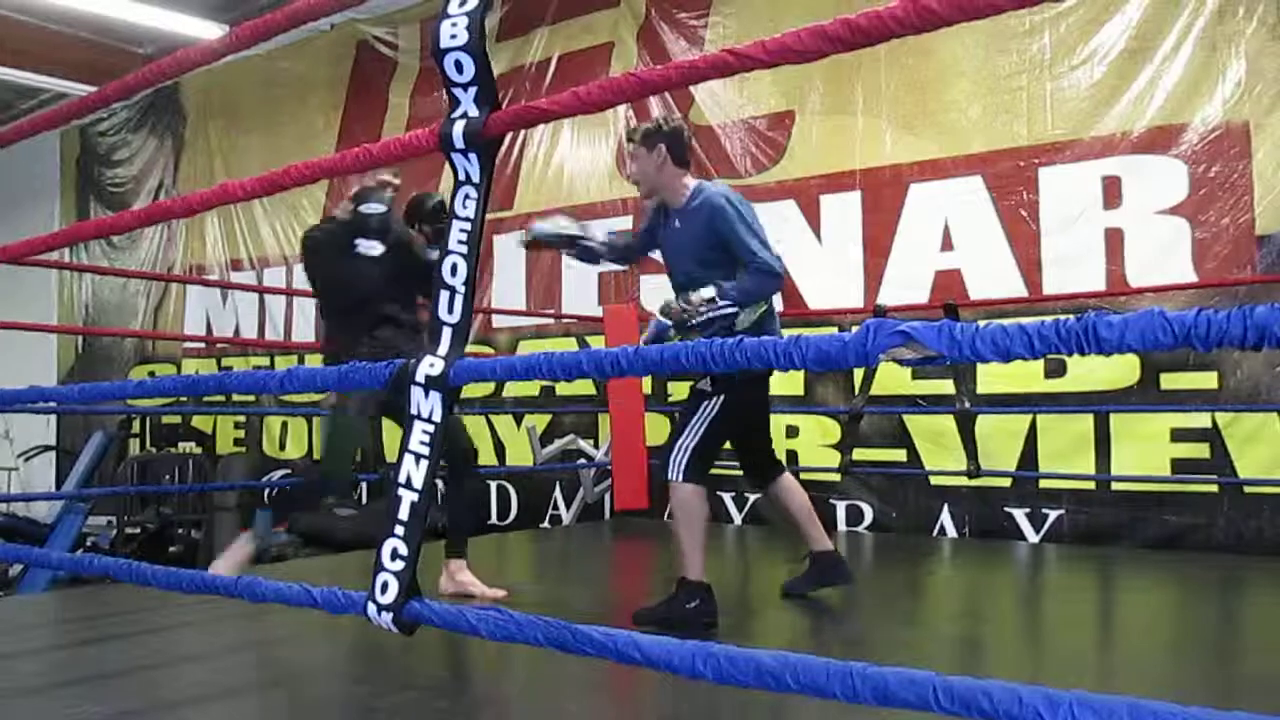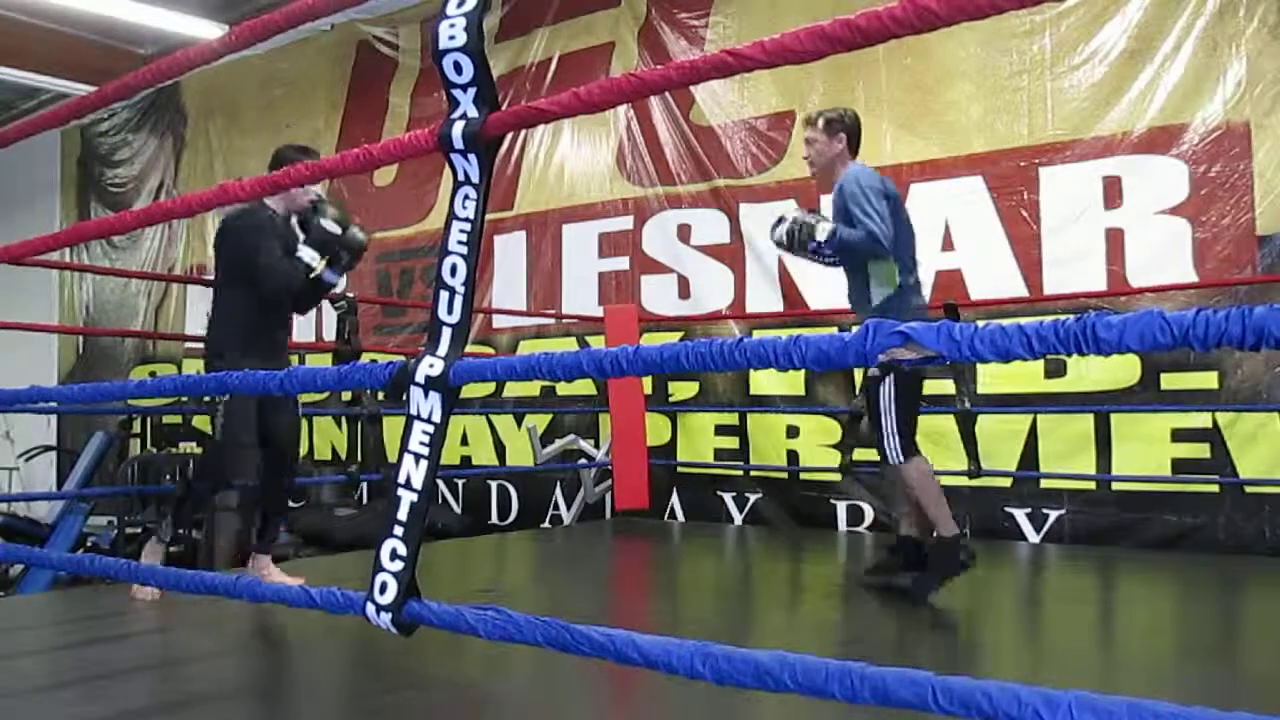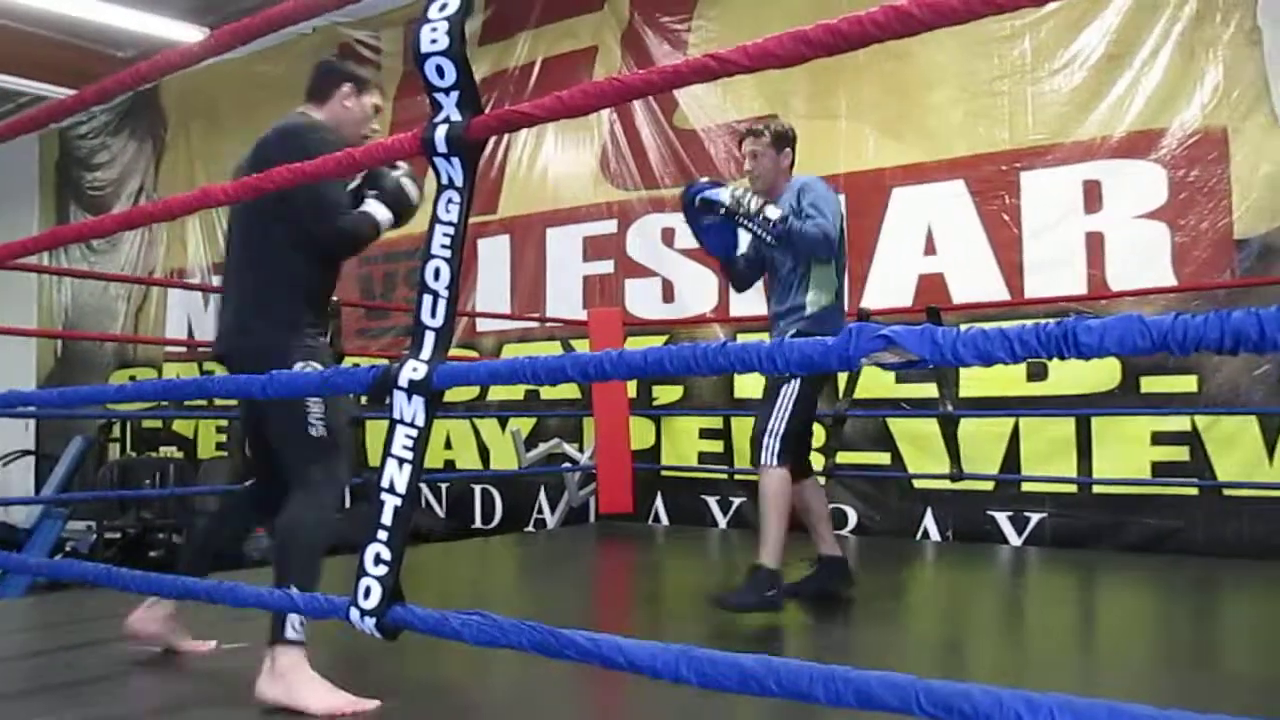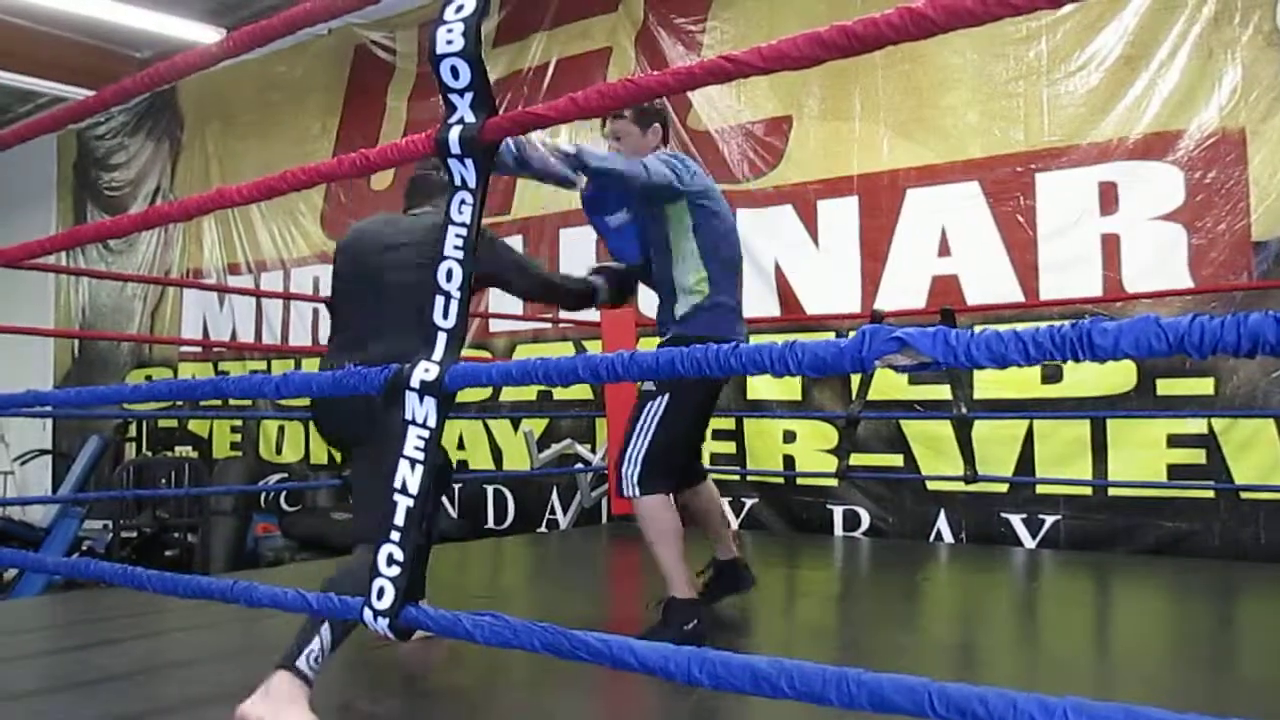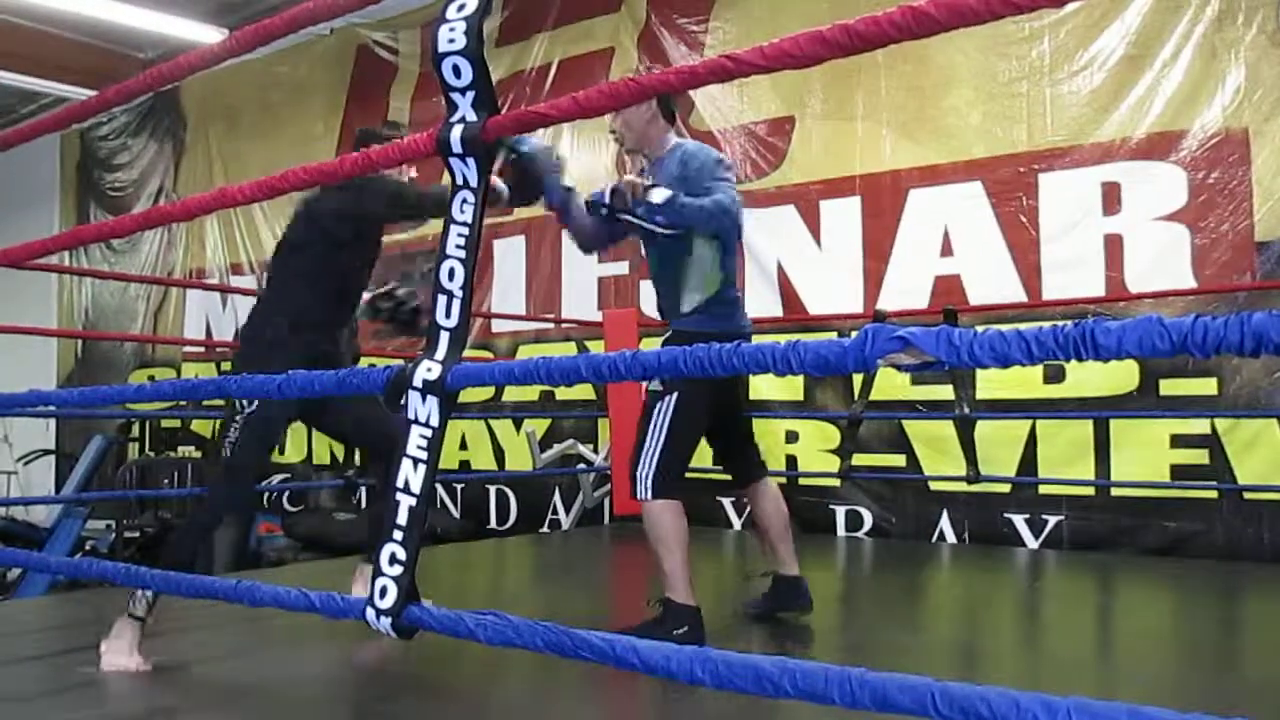
dt=1s
person 1, frame 1
left shoulder: (394, 233)
right shoulder: (321, 238)
left elbow: (435, 290)
right elbow: (352, 293)
left wrist: (435, 241)
right wrist: (369, 234)
left hip: (406, 367)
right hip: (356, 366)
left knee: (459, 456)
right knee: (336, 470)
left ankle: (456, 569)
right ankle: (247, 543)
person 1, frame 2
left shoulder: (285, 230)
right shoulder: (249, 222)
left elbow: (298, 301)
right elbow: (277, 285)
left wrist: (335, 266)
right wrist: (313, 247)
left hip: (272, 362)
right hip: (236, 363)
left knee: (282, 461)
right knee: (228, 464)
left ankle: (260, 561)
right ankle: (160, 545)
person 1, frame 3
left shoulder: (279, 149)
right shoulder: (306, 140)
right elbow: (336, 236)
left wrist: (365, 193)
right wrist: (386, 200)
left hip: (254, 341)
right hip: (280, 342)
left knee: (271, 482)
right knee: (324, 477)
left ankle: (158, 609)
right ankle: (286, 665)
person 1, frame 4
left shoulder: (357, 239)
right shoulder: (467, 234)
right elbow: (550, 290)
right wrist: (610, 285)
left hip: (337, 399)
right hip: (392, 397)
left knee: (444, 488)
person 1, frame 5
left shoulder: (349, 200)
right shoulder: (353, 192)
right elbow: (440, 203)
left wrist: (379, 301)
right wrist: (497, 190)
left hip: (321, 366)
right hip: (276, 364)
left knee: (395, 443)
right knee: (233, 491)
left ankle: (370, 582)
right ankle: (130, 624)
person 2, frame 1
left shoulder: (717, 203)
right shoulder: (665, 211)
left elbow: (770, 273)
right elbow: (627, 250)
left wrist: (710, 301)
right wrist: (568, 238)
left knee: (682, 462)
right knee: (760, 464)
left ankle: (695, 595)
right ankle: (827, 558)
person 2, frame 2
left shoulder: (856, 180)
right shoulder: (856, 183)
left elbow: (876, 241)
left wrist: (822, 232)
right wrist: (806, 239)
left hip: (893, 324)
right hip: (893, 324)
left knee: (894, 442)
right knee: (893, 440)
left ankle: (950, 543)
right ankle: (909, 543)
person 2, frame 3
left shoulder: (810, 190)
right shoulder: (766, 208)
left elbow: (825, 241)
right elbow: (741, 279)
left wrist: (762, 217)
right wrist: (721, 236)
left hip: (811, 334)
right hip: (795, 338)
left knee: (771, 448)
right knee: (791, 457)
left ankle: (766, 577)
right ankle: (830, 564)
person 2, frame 4
left shoulder: (678, 170)
right shoulder: (670, 182)
left elbow: (635, 176)
left wrist: (569, 159)
right wrist: (627, 245)
left hip: (697, 339)
right hip: (706, 339)
left knee: (639, 470)
right knee: (678, 464)
left ankle: (682, 615)
right ankle: (729, 563)
person 2, frame 5
left shoulder: (696, 160)
right shoulder: (654, 176)
left elbow: (724, 220)
right elbow: (594, 234)
left wrist: (650, 199)
right wrist: (550, 181)
left hip: (702, 337)
right hip: (714, 337)
left knee: (651, 474)
right knee: (743, 462)
left ankle: (681, 616)
right ankle: (789, 583)
